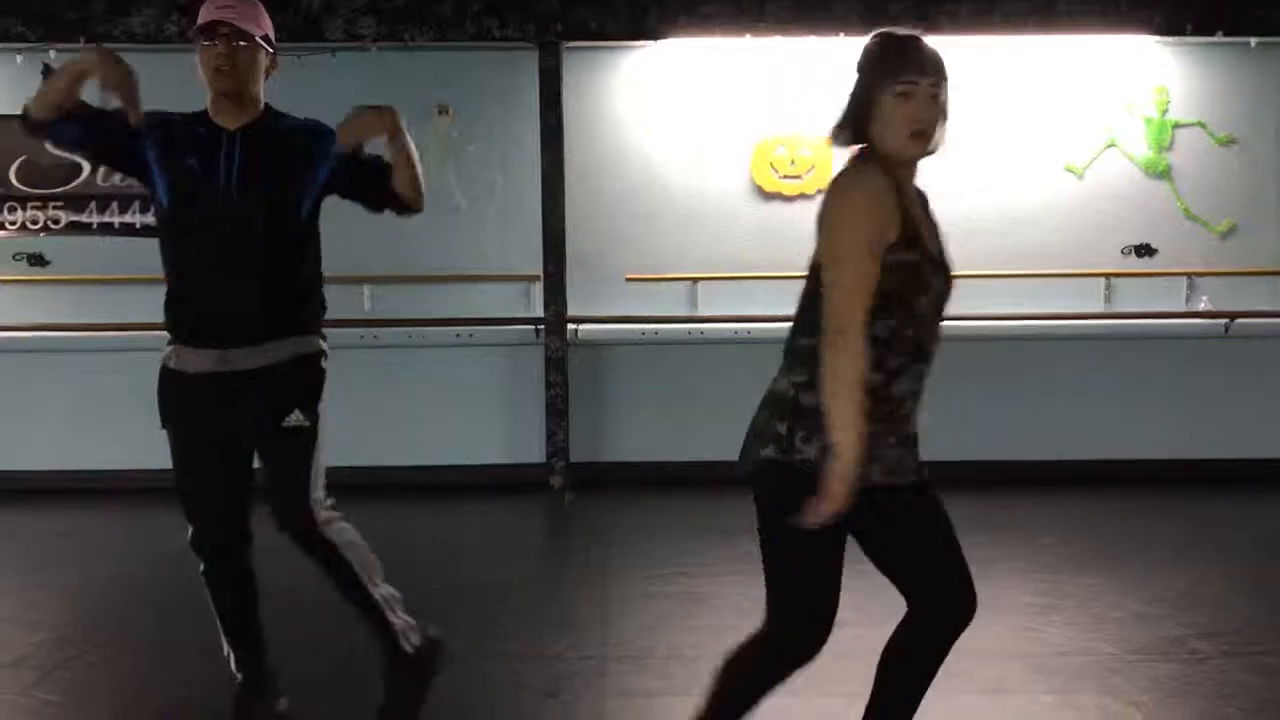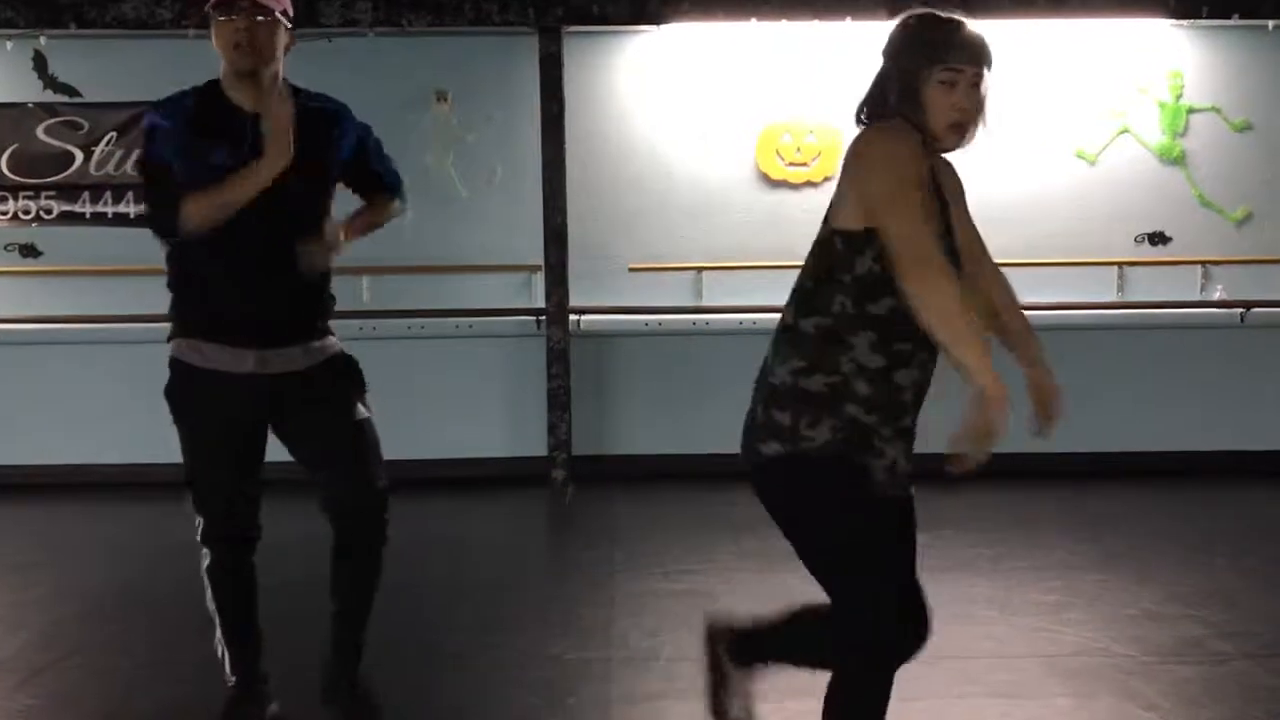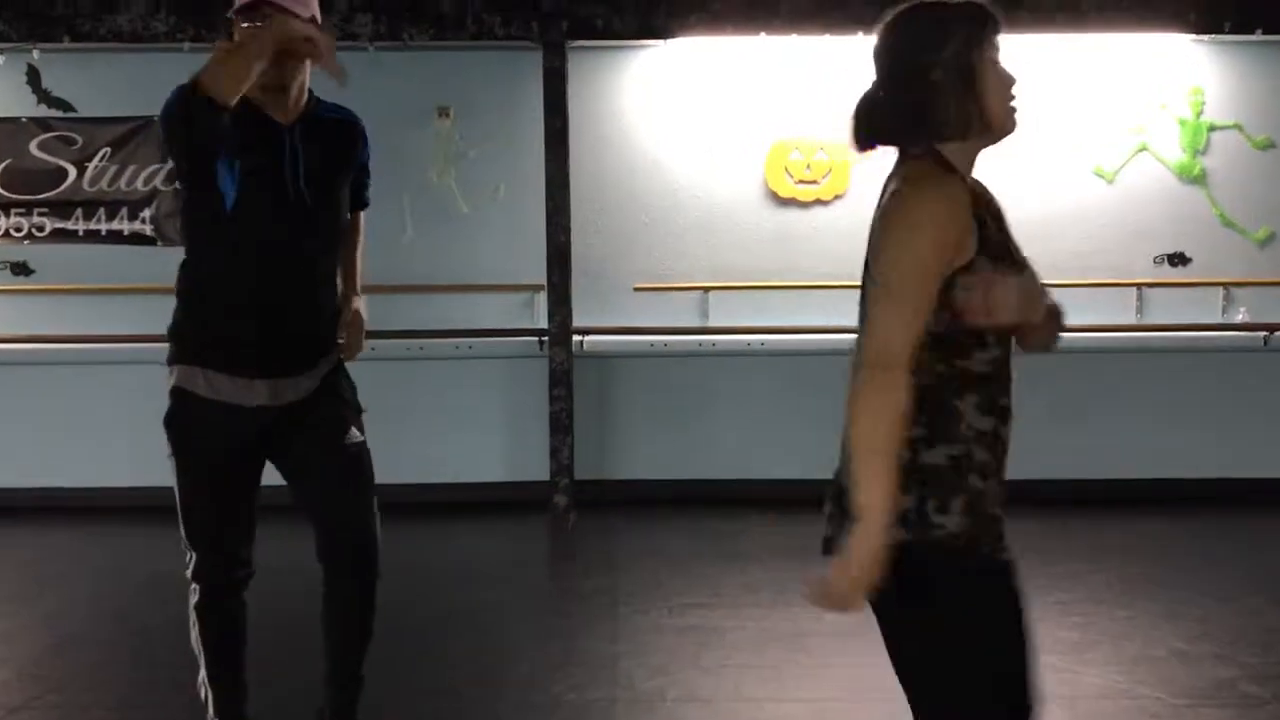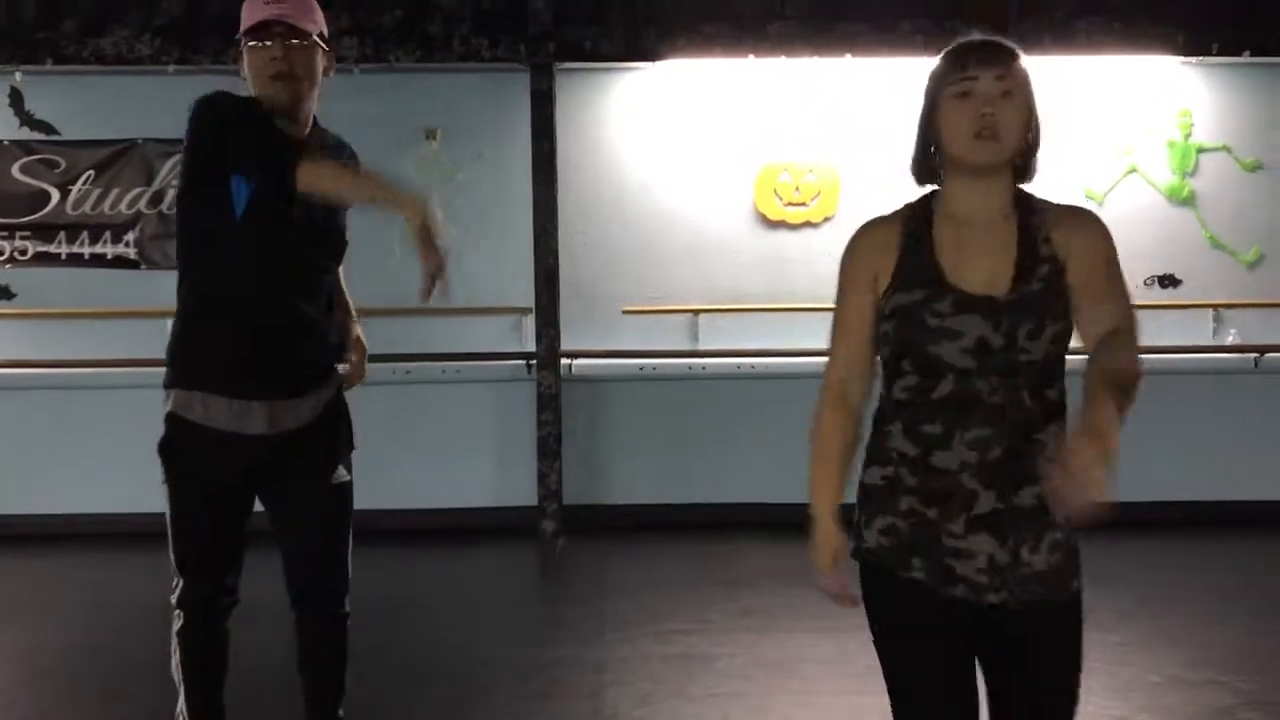
dt=0.5s
person 1, frame 1
left shoulder: (311, 144)
right shoulder: (160, 139)
left elbow: (408, 200)
right elbow: (42, 121)
left wrist: (393, 131)
right wrist: (85, 66)
left hip: (283, 358)
right hip: (193, 366)
left knee: (302, 511)
right knee: (214, 533)
left ankle: (408, 646)
person 1, frame 2
left shoulder: (330, 120)
right shoulder: (174, 121)
left elbow: (387, 195)
right elbow: (172, 221)
left wrist: (342, 234)
right wrist: (266, 164)
left hip: (309, 353)
right hip: (211, 360)
left knee: (363, 506)
right knee: (225, 531)
person 1, frame 3
left shoulder: (344, 132)
right shoulder: (204, 121)
right elbow: (205, 100)
left wrist: (352, 295)
left hip: (313, 381)
right hip: (213, 386)
left knee: (354, 545)
right knee: (217, 567)
person 1, frame 4
left shoulder: (340, 152)
right shoulder: (218, 122)
right elbow: (290, 160)
left wrist: (344, 325)
right wrist: (407, 204)
left hip: (311, 409)
right hip: (213, 411)
left knee: (323, 591)
right knee: (200, 597)
person 2, frame 1
left shoulder: (911, 203)
right shoulder: (865, 189)
right elbow: (841, 326)
right wrist: (846, 449)
left hip: (882, 452)
right hip: (808, 448)
left knee: (947, 601)
right knee: (797, 628)
person 2, frame 2
left shoulder: (938, 179)
right shoulder: (889, 150)
left elbow: (980, 277)
right elbow: (920, 268)
left wrist: (1036, 365)
right wrist: (989, 382)
left hip: (867, 450)
right hip: (807, 441)
left knee: (873, 646)
right knee: (891, 626)
right ankle: (742, 646)
person 2, frame 3
left shoulder: (964, 196)
right shoulder: (931, 198)
left elbow: (1041, 329)
right elbow: (882, 364)
left wrist: (1028, 307)
right wrist: (872, 527)
left hip: (943, 507)
right hip: (918, 514)
person 2, frame 4
left shoulder: (1072, 237)
right shoulder: (881, 245)
left elbow: (1115, 351)
right elbow: (842, 388)
left wrist: (1098, 431)
right wrist: (826, 516)
left hip: (1036, 551)
right hip: (908, 550)
